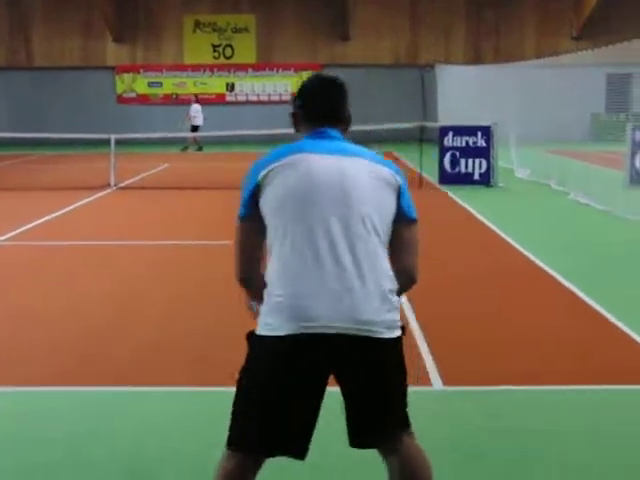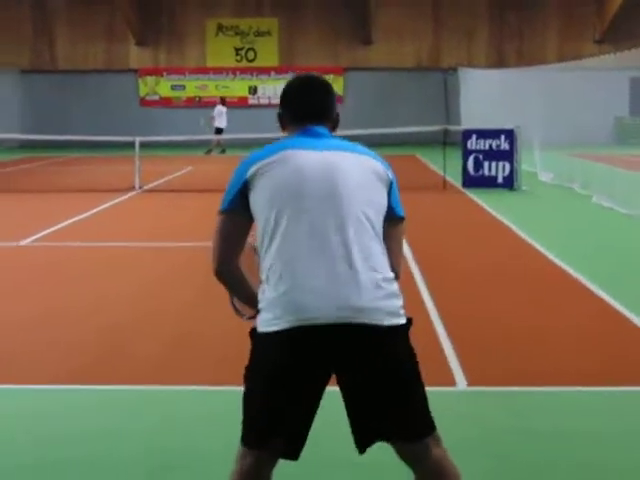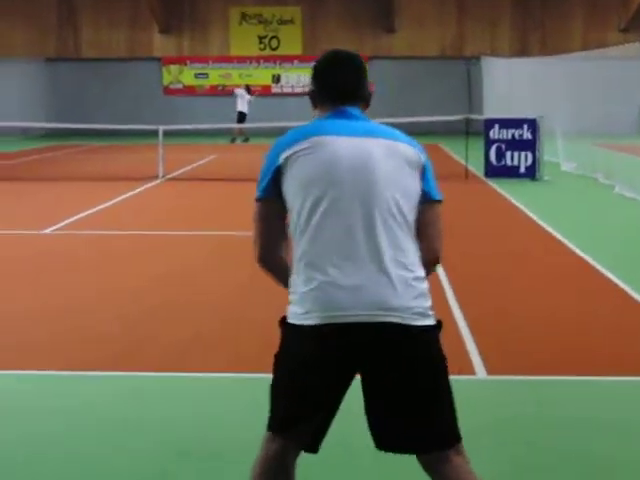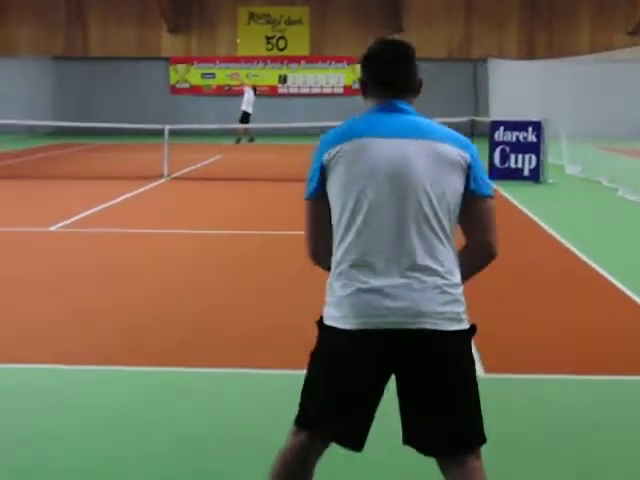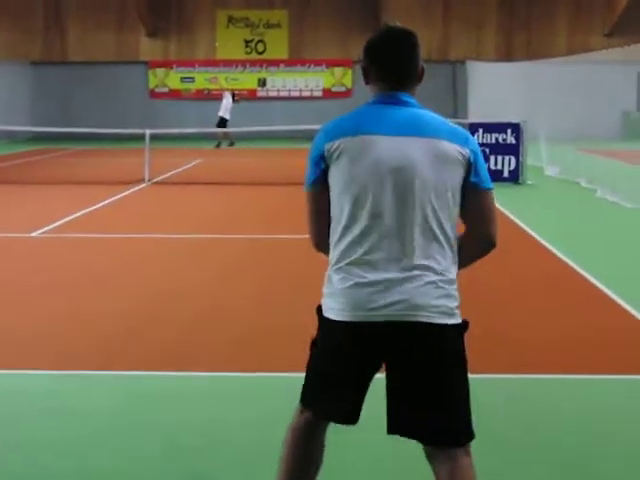
dt=0.2s
person 1, frame 1
left shoulder: (270, 166)
right shoulder: (387, 171)
left elbow: (245, 271)
right elbow: (407, 272)
left hip: (286, 327)
right hip: (374, 327)
right knee: (395, 439)
person 1, frame 2
left shoulder: (257, 164)
right shoulder: (375, 163)
left elbow: (223, 265)
right elbow: (393, 265)
left wrist: (259, 304)
left hip: (289, 323)
right hip: (377, 318)
person 1, frame 3
left shoulder: (288, 149)
right shoulder: (411, 150)
left elbow: (266, 253)
right elbow: (431, 251)
left hip: (318, 317)
right hip: (405, 316)
left knee: (282, 442)
person 1, frame 4
left shoulder: (333, 145)
right shoulder: (459, 147)
left elbow: (318, 251)
right elbow: (485, 247)
left hip: (352, 318)
right hip: (437, 321)
left knee: (306, 440)
person 1, frame 5
left shoulder: (332, 137)
right shoulder: (459, 141)
left elbow: (320, 235)
right elbow: (484, 238)
left hip: (348, 308)
right hip: (430, 313)
left knee: (312, 416)
